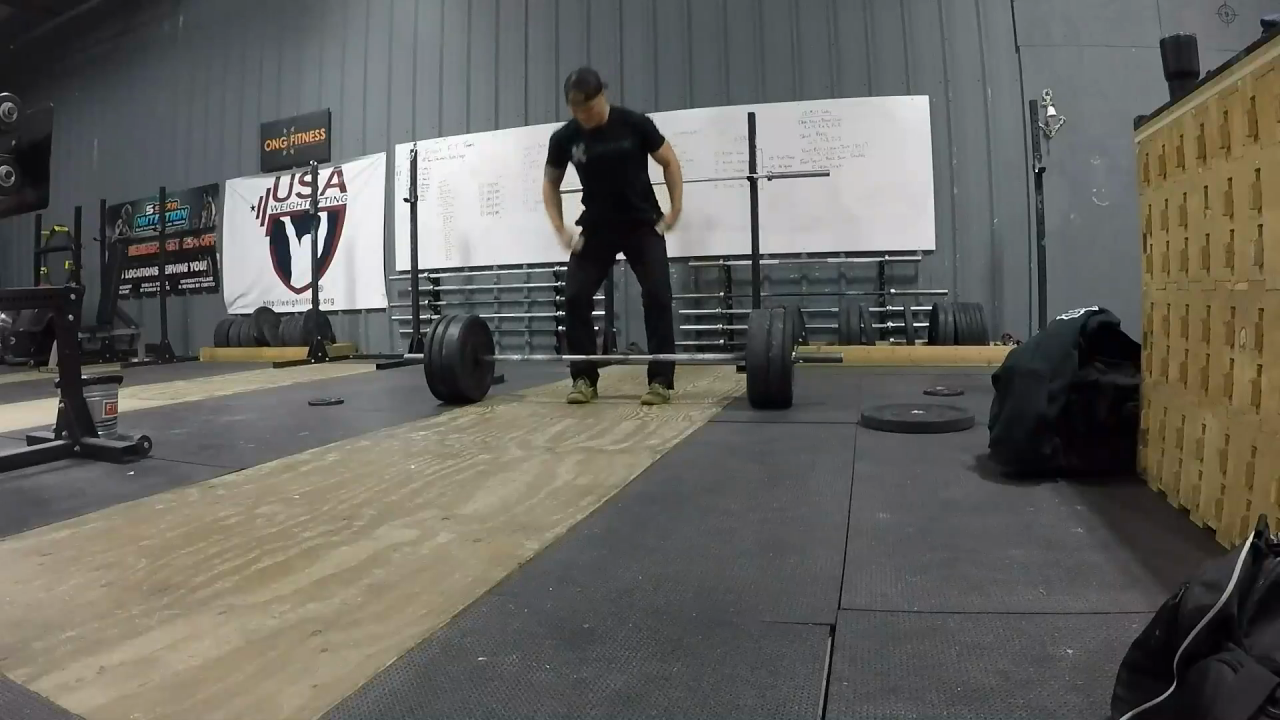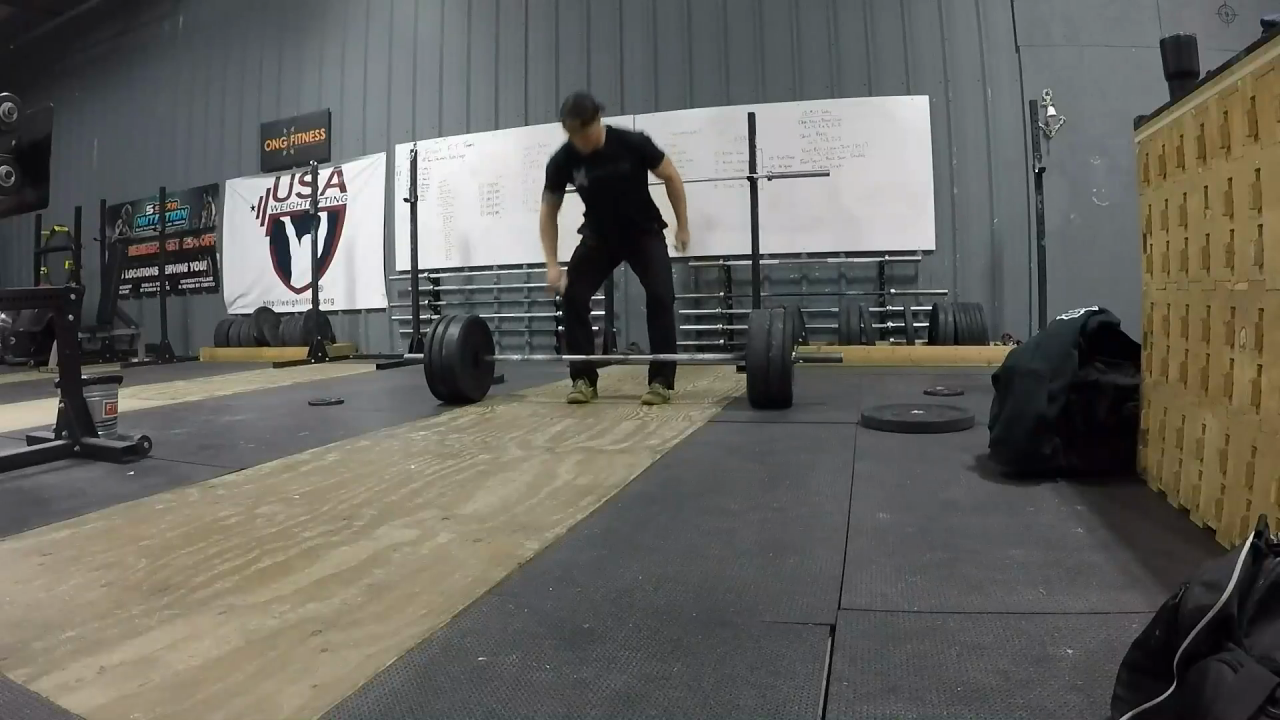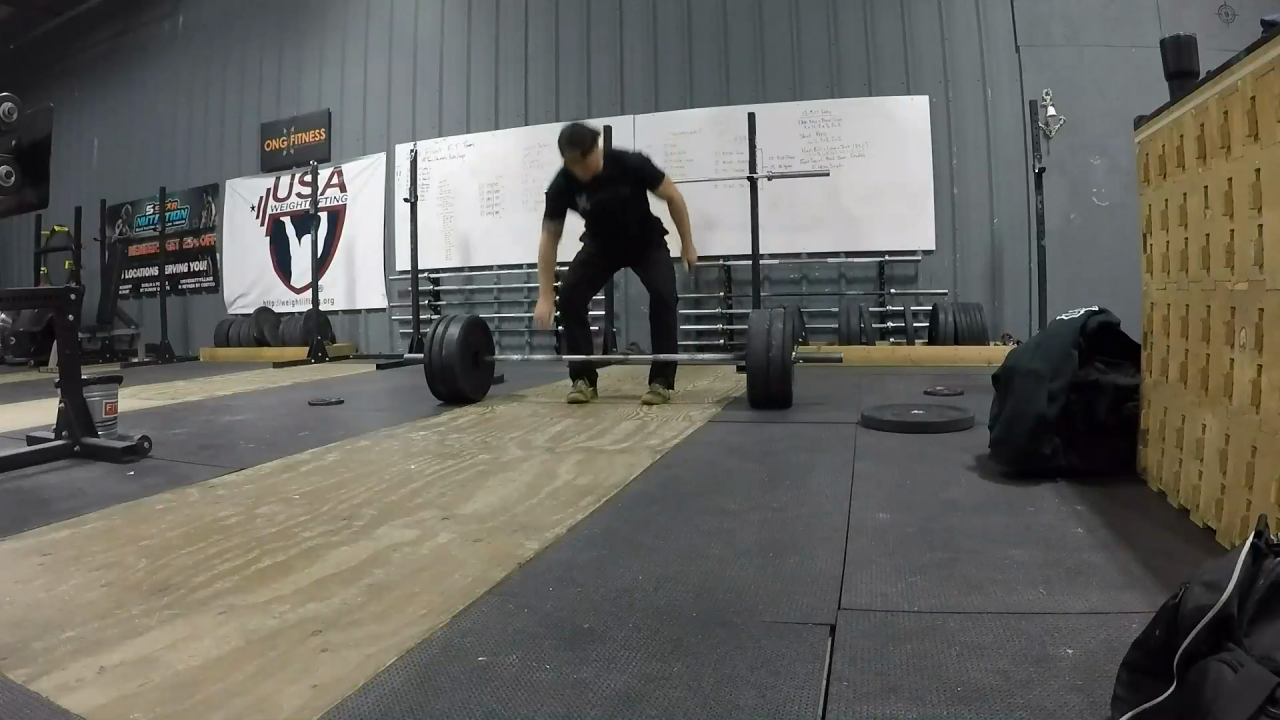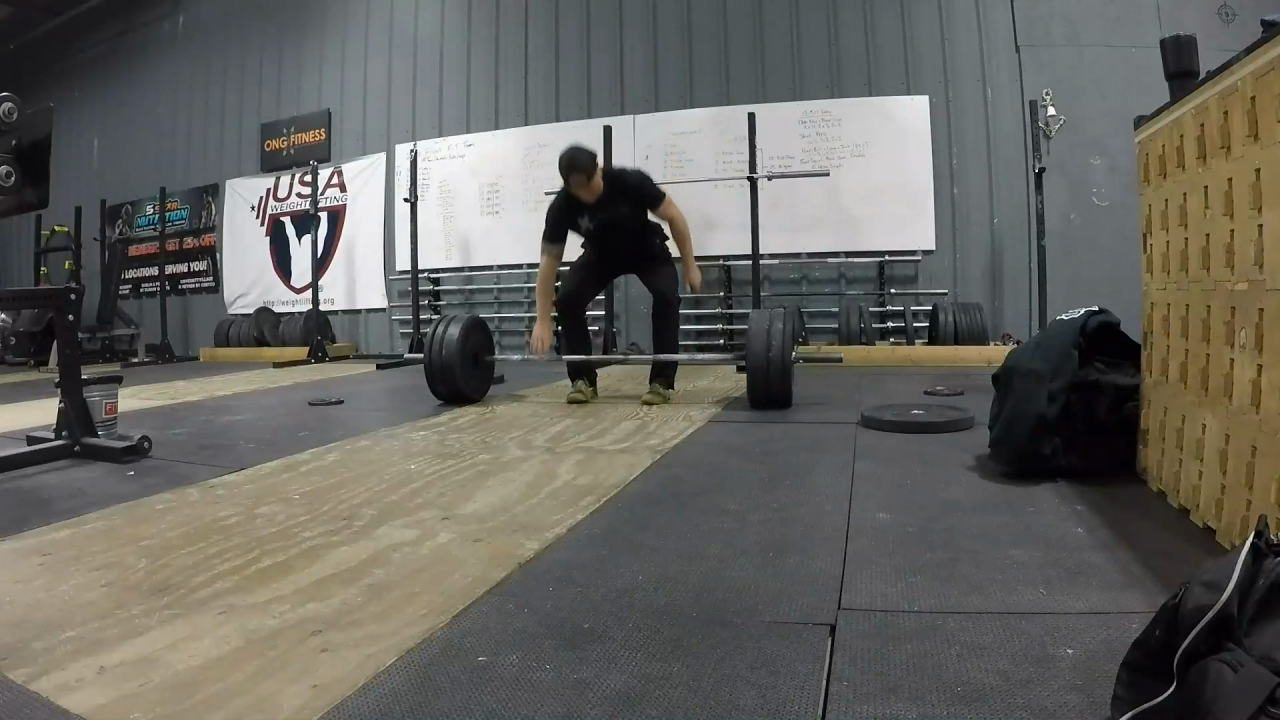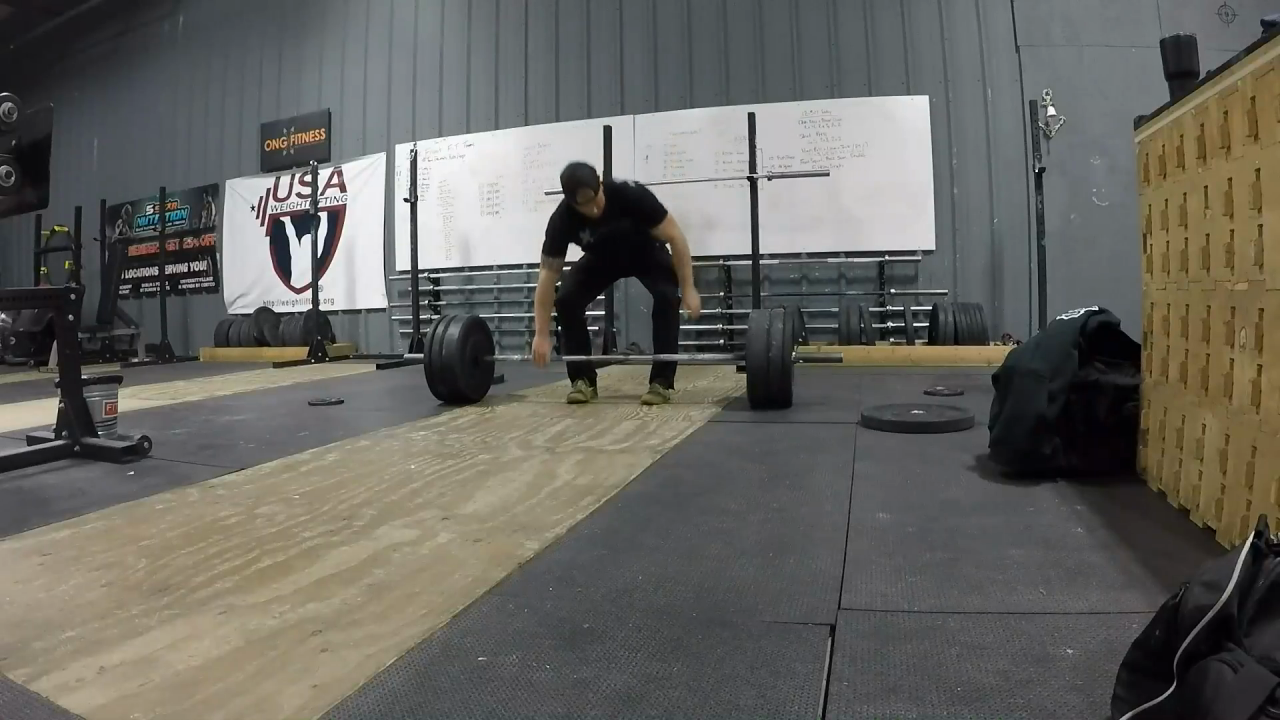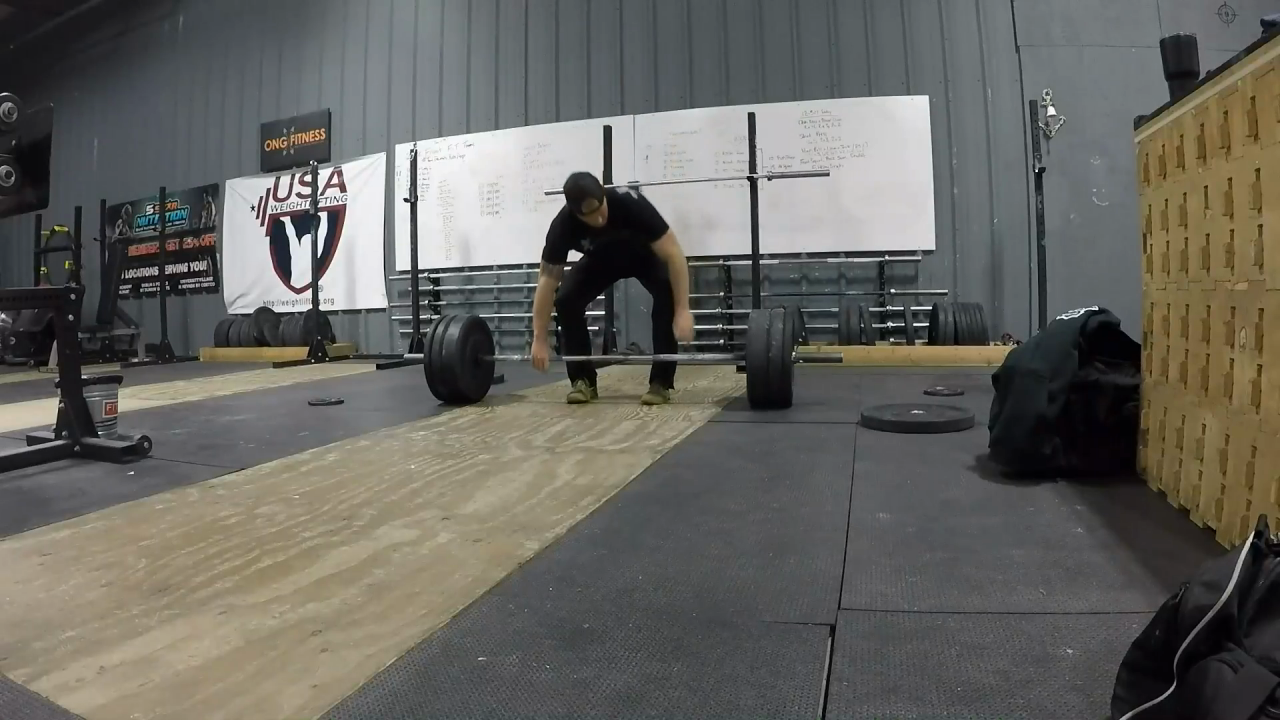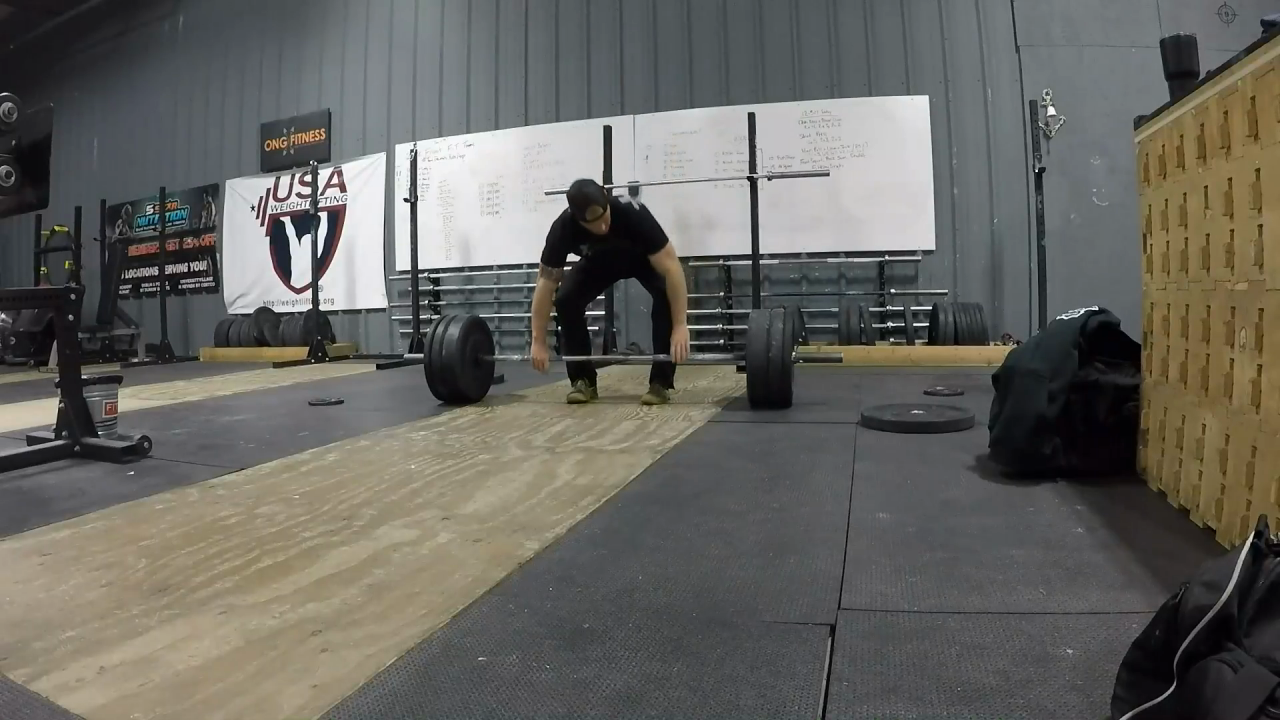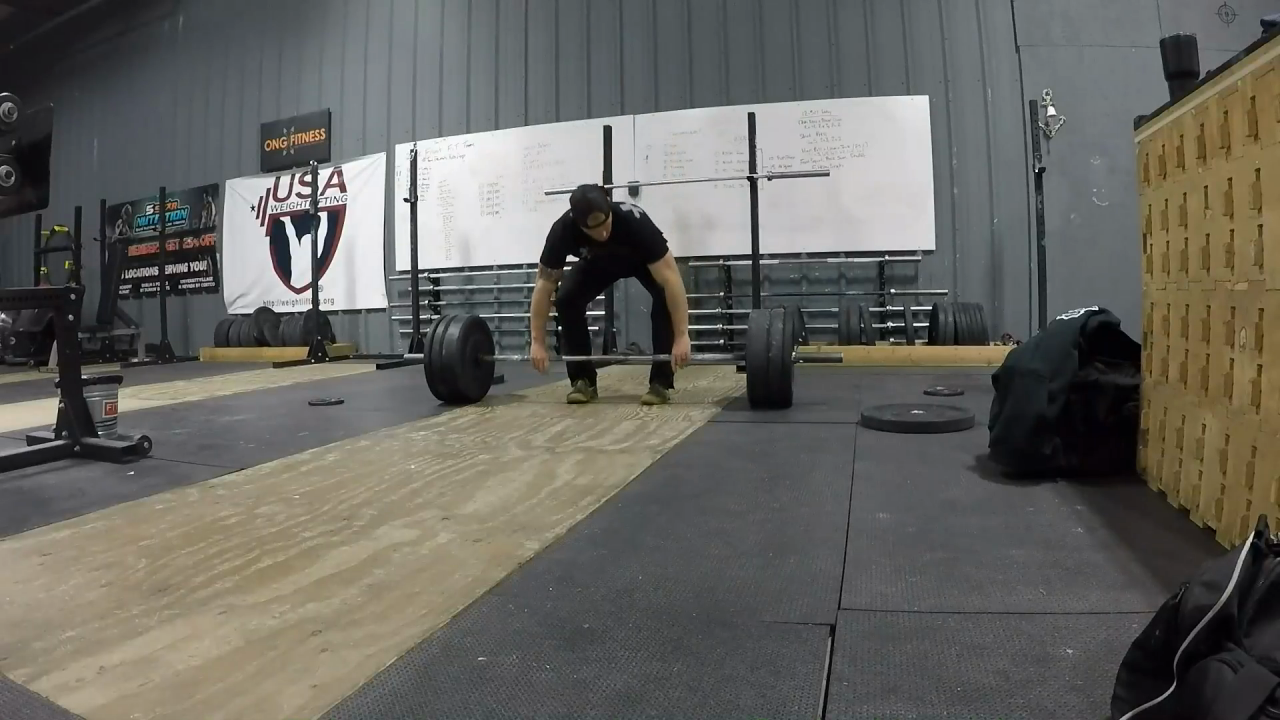
dt=0.1s
person 1, frame 1
left shoulder: (634, 123)
right shoulder: (563, 138)
left elbow: (669, 162)
right elbow: (551, 184)
left wrist: (674, 210)
right wrist: (561, 229)
left hip: (642, 225)
right hip: (597, 228)
left knee: (657, 294)
right knee: (575, 295)
left ankle: (660, 380)
right ankle: (584, 379)
person 1, frame 2
left shoulder: (633, 143)
right shoulder: (562, 161)
left elbow: (671, 177)
right elbow: (549, 212)
left wrist: (683, 227)
right wrist: (552, 263)
left hip: (643, 233)
right hip: (598, 237)
left knee: (660, 295)
right knee: (572, 296)
left ankle: (661, 380)
right ankle: (583, 379)
person 1, frame 3
left shoulder: (631, 164)
right shoulder: (560, 186)
left elbow: (673, 196)
right elbow: (549, 238)
left wrist: (687, 244)
right wrist: (545, 297)
left hip: (646, 243)
right hip: (600, 246)
left knee: (663, 294)
right knee: (569, 296)
left ankle: (661, 381)
right ankle: (583, 379)
person 1, frame 4
left shoulder: (630, 182)
right shoulder: (561, 207)
left elbow: (673, 217)
right elbow: (549, 262)
left wrist: (689, 266)
right wrist: (541, 322)
left hip: (646, 249)
right hip: (600, 254)
left knee: (667, 295)
right knee: (568, 299)
left ankle: (661, 382)
right ankle: (583, 380)
person 1, frame 5
left shoulder: (631, 195)
right shoulder: (562, 220)
left elbow: (674, 236)
right elbow: (547, 275)
left wrist: (688, 289)
right wrist: (541, 334)
left hip: (646, 254)
right hip: (599, 259)
left knee: (668, 296)
right knee: (565, 299)
left ankle: (661, 381)
right ankle: (583, 379)
person 1, frame 6
left shoulder: (631, 204)
right shoulder: (562, 226)
left elbow: (672, 254)
right elbow: (547, 281)
left wrist: (683, 311)
right wrist: (540, 341)
left hip: (644, 257)
right hip: (599, 261)
left knee: (666, 298)
right knee: (565, 300)
left ankle: (660, 382)
right ankle: (583, 379)
person 1, frame 7
left shoulder: (633, 214)
right shoulder: (562, 229)
left elbow: (670, 267)
right elbow: (545, 287)
left wrist: (680, 327)
right wrist: (538, 342)
left hip: (643, 258)
right hip: (598, 263)
left knee: (667, 295)
right knee: (565, 300)
left ankle: (660, 382)
right ankle: (583, 380)
person 1, frame 8
left shoulder: (633, 221)
right shoulder: (562, 231)
left elbow: (670, 278)
right elbow: (544, 287)
left wrist: (681, 336)
right wrist: (538, 342)
left hip: (642, 259)
right hip: (597, 263)
left knee: (666, 297)
right knee: (566, 299)
left ankle: (660, 382)
right ankle: (583, 380)
